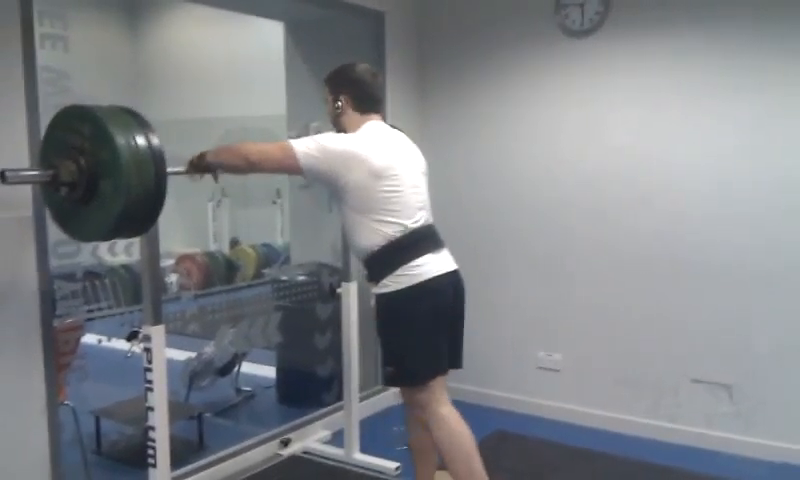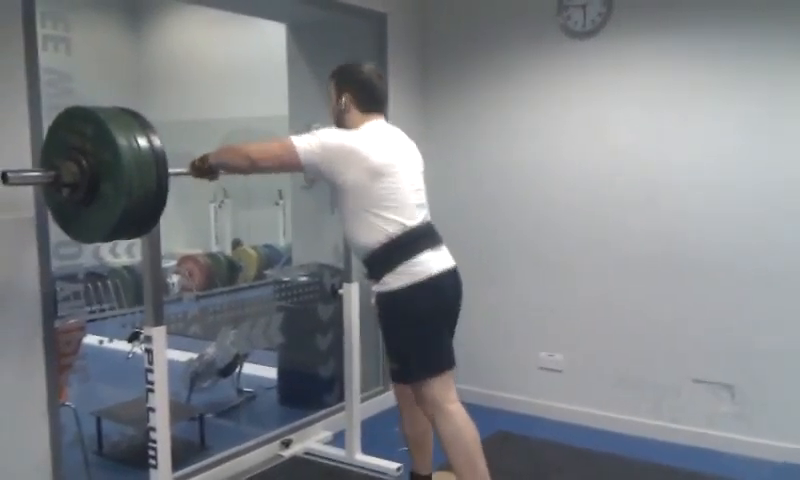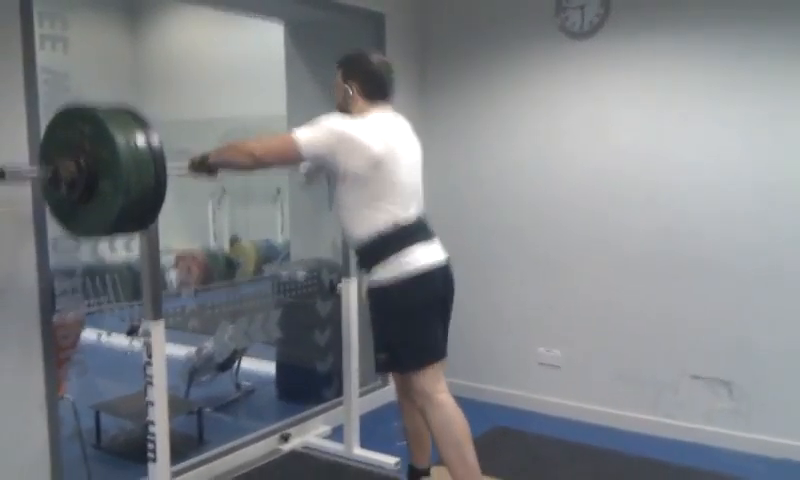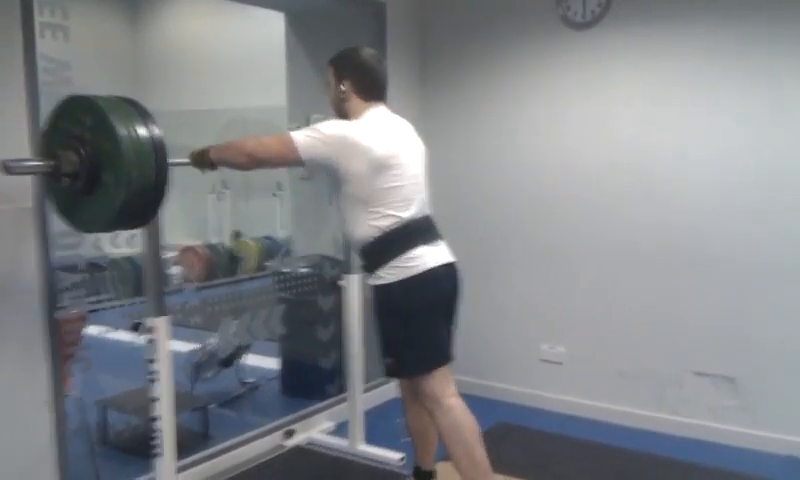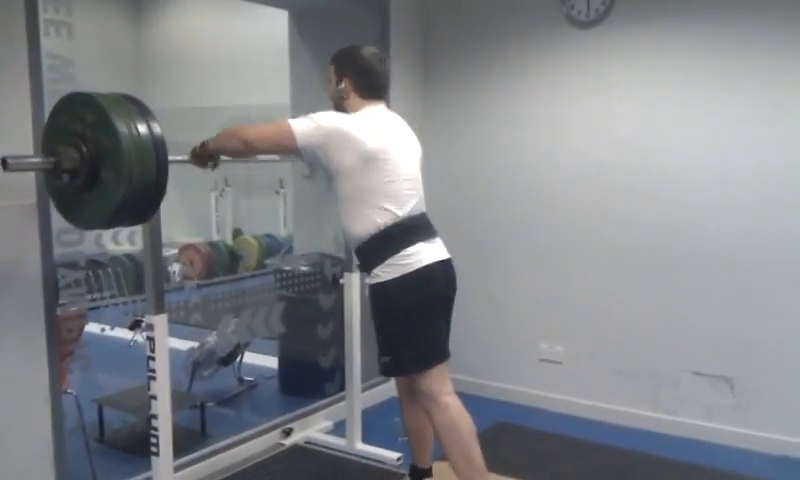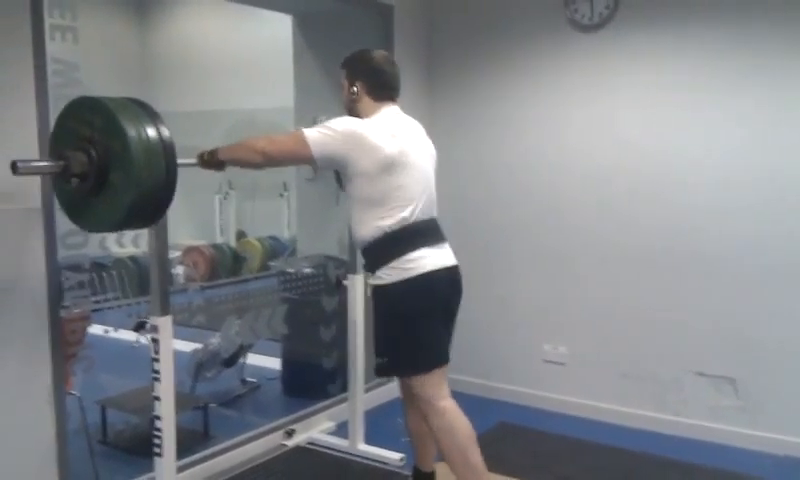
dt=0.3s
person 1, frame 1
left shoulder: (343, 149)
right shoulder: (399, 142)
left elbow: (253, 157)
left wrist: (205, 159)
left hip: (408, 289)
right hip: (440, 277)
left knee: (431, 404)
right knee: (421, 398)
person 1, frame 2
left shoulder: (342, 145)
right shoulder: (396, 139)
left elbow: (254, 156)
left wrist: (208, 161)
right wrist: (316, 170)
left hip: (410, 286)
right hip: (434, 274)
left knee: (439, 398)
right knee: (410, 385)
person 1, frame 3
left shoulder: (343, 132)
right shoulder: (397, 129)
left elbow: (257, 153)
left wrist: (208, 160)
right wrist: (321, 162)
left hip: (401, 280)
right hip: (427, 269)
left knee: (429, 390)
right knee: (411, 383)
person 1, frame 4
left shoulder: (345, 135)
right shoulder: (399, 127)
left elbow: (255, 152)
left wrist: (209, 154)
left hip: (405, 279)
right hip: (432, 267)
left knee: (437, 392)
right knee: (414, 382)
person 1, frame 5
left shoulder: (339, 129)
right shoulder: (393, 125)
left elbow: (251, 138)
left wrist: (207, 148)
left hip: (403, 277)
right hip: (427, 266)
left knee: (434, 391)
right knee: (411, 382)
person 1, frame 6
left shoulder: (354, 133)
right shoulder: (409, 129)
left elbow: (268, 151)
left wrist: (217, 155)
left hip: (407, 280)
right hip: (435, 270)
left knee: (432, 395)
right knee: (415, 385)
